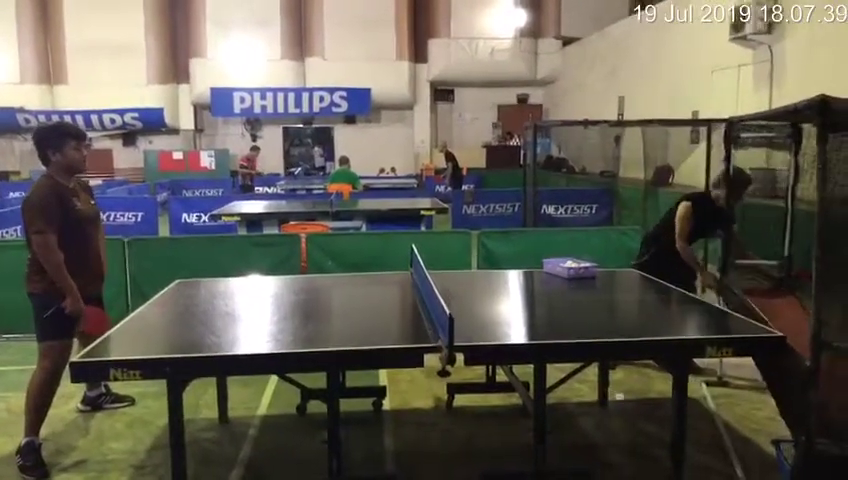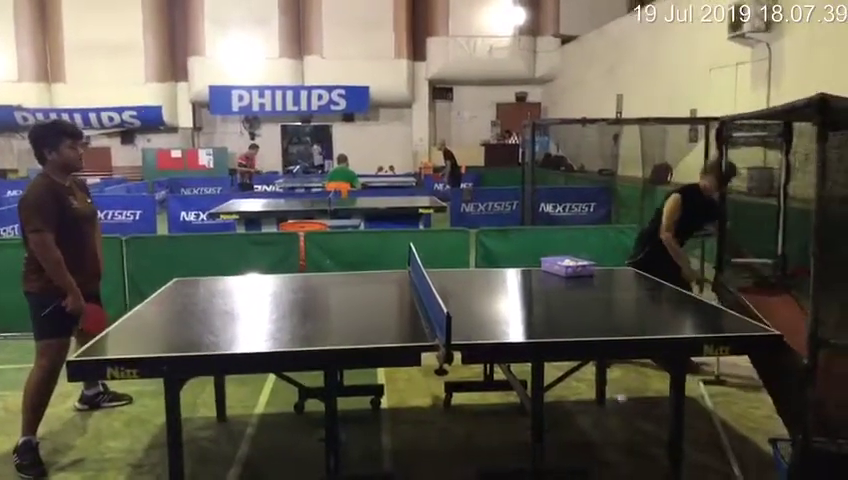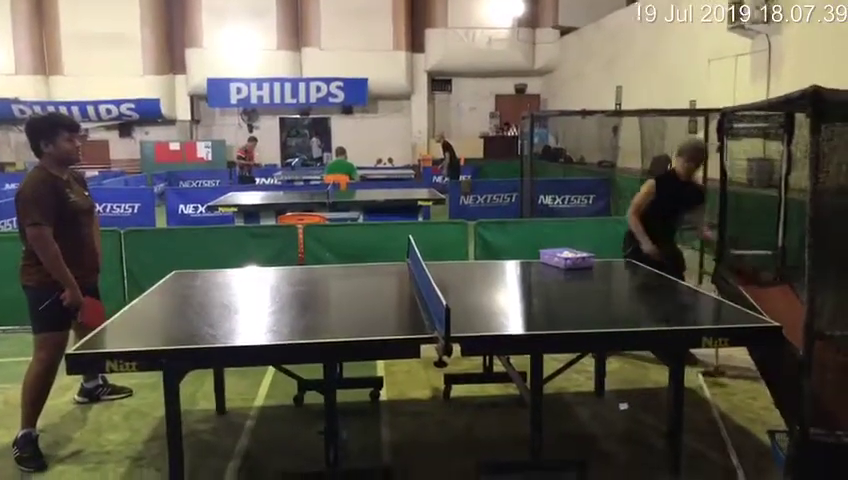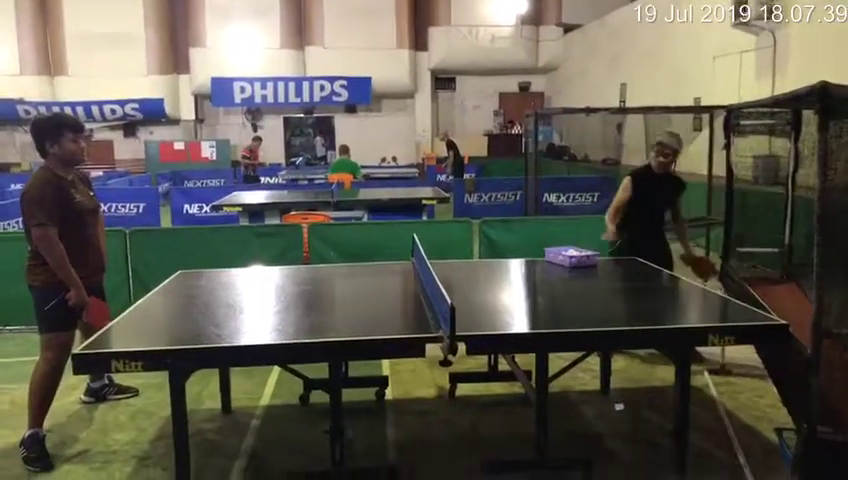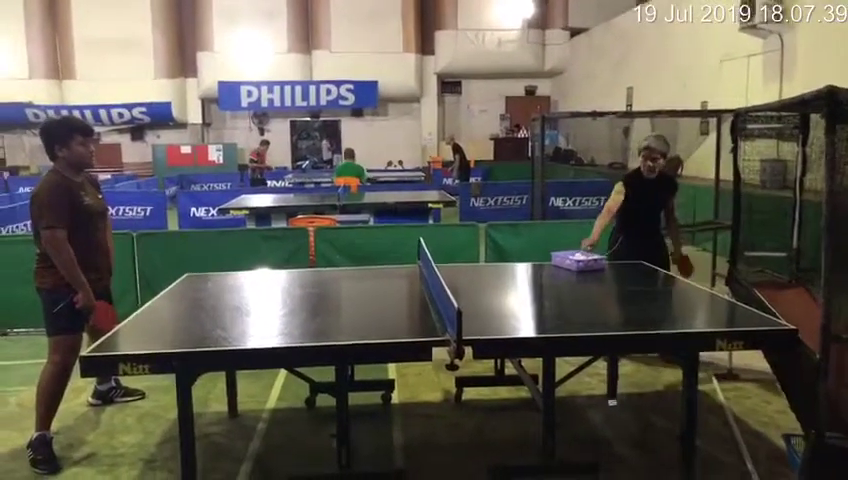
dt=0.2s
person 1, frame 1
left shoulder: (82, 188)
right shoulder: (43, 195)
right elbow: (45, 249)
left wrist: (99, 272)
right wrist: (70, 294)
left hip: (88, 286)
right hip: (55, 293)
left knee: (95, 341)
right knee: (52, 363)
left ankle: (94, 393)
right ankle: (29, 444)
person 1, frame 2
left shoulder: (78, 186)
right shoulder: (39, 194)
right elbow: (43, 248)
left wrist: (95, 272)
right wrist: (71, 292)
left hip: (85, 284)
right hip: (52, 291)
left knee: (93, 339)
right knee: (49, 361)
left ankle: (92, 392)
right ankle: (26, 443)
person 1, frame 3
left shoulder: (75, 178)
right shoulder: (36, 186)
left elbow: (90, 220)
right elbow: (40, 241)
left wrist: (93, 265)
right wrist: (68, 285)
left hip: (83, 277)
right hip: (50, 284)
left knee: (91, 332)
right knee: (48, 354)
left ankle: (91, 385)
right ankle: (26, 436)
person 1, frame 4
left shoulder: (80, 179)
right shoulder: (41, 187)
left elbow: (95, 219)
right elbow: (45, 241)
left wrist: (98, 265)
right wrist: (73, 286)
left hip: (88, 277)
right hip: (56, 284)
left knee: (97, 332)
right knee: (54, 354)
left ankle: (98, 384)
right ankle: (32, 436)
person 1, frame 5
left shoulder: (89, 182)
right shoulder: (51, 189)
right elbow: (54, 243)
left wrist: (106, 269)
right wrist: (81, 289)
left hip: (96, 280)
right hip: (64, 287)
left knee: (105, 335)
right knee: (62, 357)
left ankle: (105, 387)
right ankle: (40, 438)
person 2, frame 1
left shoulder: (724, 215)
right shoulder: (691, 203)
right elbow: (681, 243)
right wrist: (703, 272)
left hip: (678, 257)
right hip: (654, 253)
person 2, frame 2
left shoulder: (712, 208)
right shoulder: (680, 196)
right elbow: (666, 234)
right wrist: (685, 267)
left hip: (672, 255)
right hip: (649, 252)
person 2, frame 3
left shoulder: (696, 192)
right shoulder: (656, 183)
left elbow: (699, 224)
right elbow: (632, 215)
right wrist: (645, 242)
left hip: (665, 246)
right hip: (641, 246)
person 2, frame 4
left shoulder: (676, 184)
right shoulder: (634, 178)
left elbow: (677, 218)
right elbow: (612, 212)
left wrist: (687, 248)
right wrist: (611, 230)
left hip: (656, 242)
right hip: (628, 242)
person 2, frame 5
left shoulder: (669, 184)
right shoulder: (626, 183)
left elbow: (670, 218)
right elbow: (608, 212)
left wrist: (677, 248)
right wrist: (594, 236)
left hip: (654, 243)
right hip: (625, 242)
